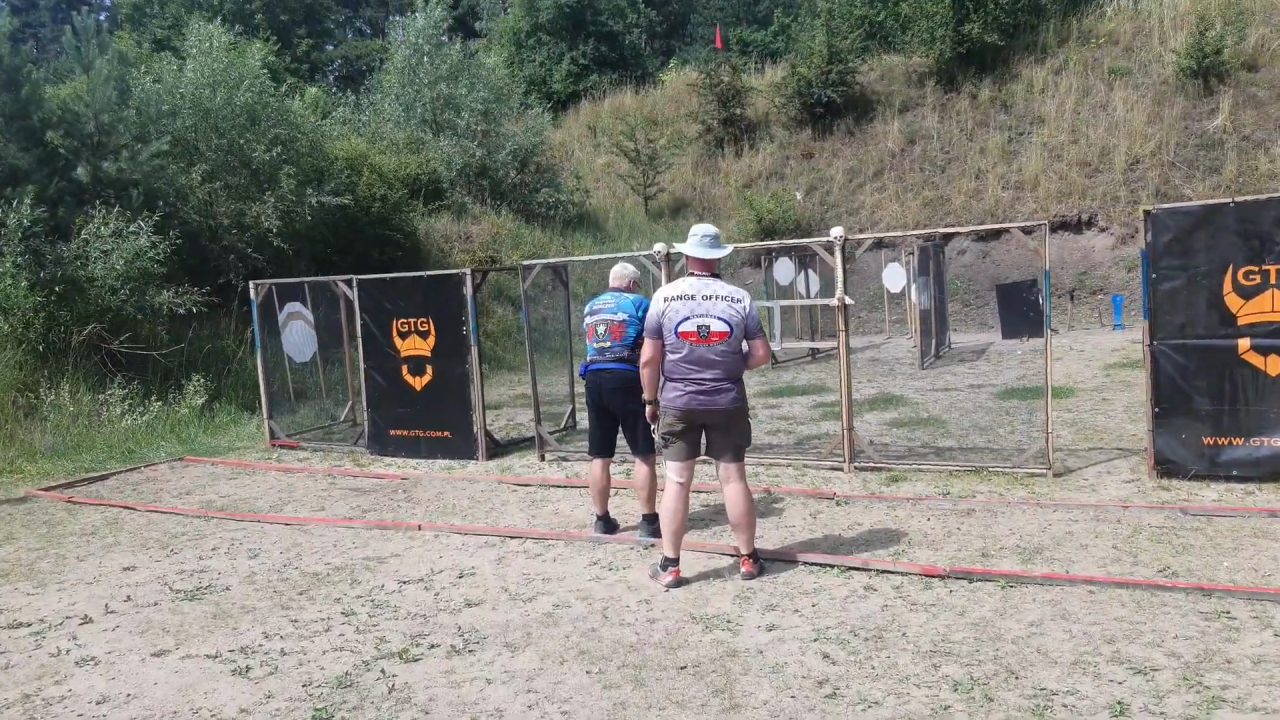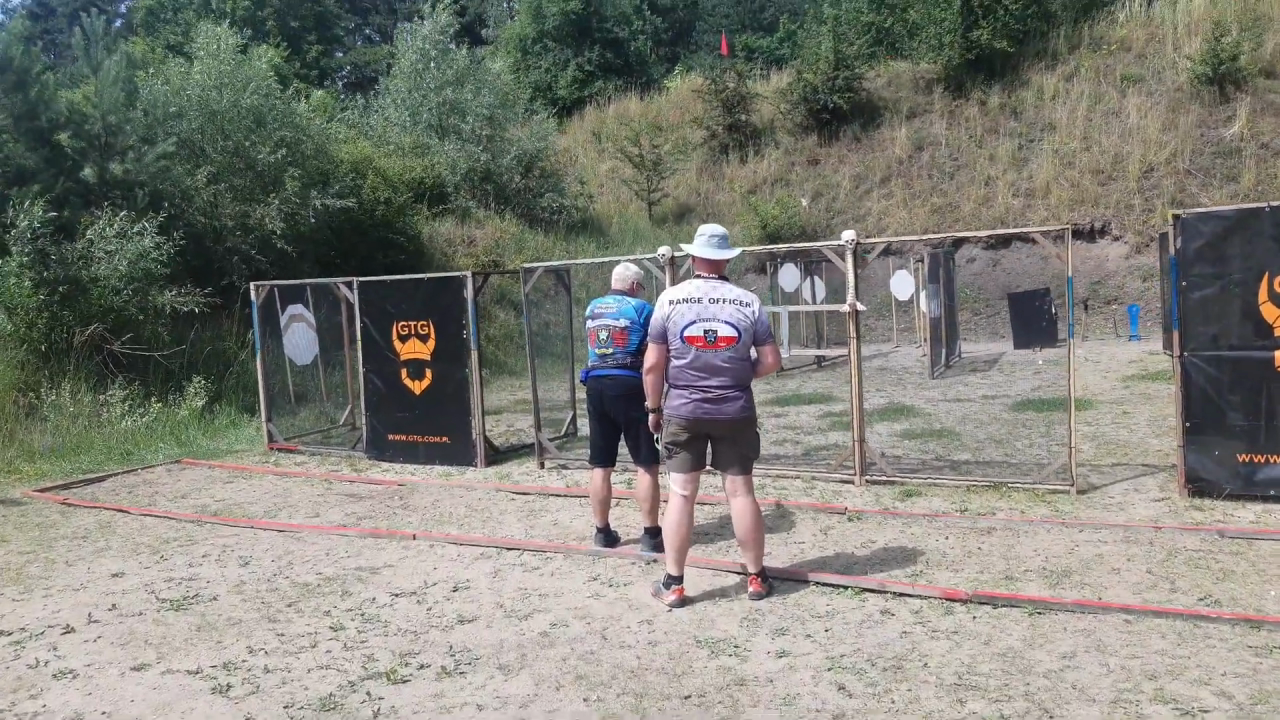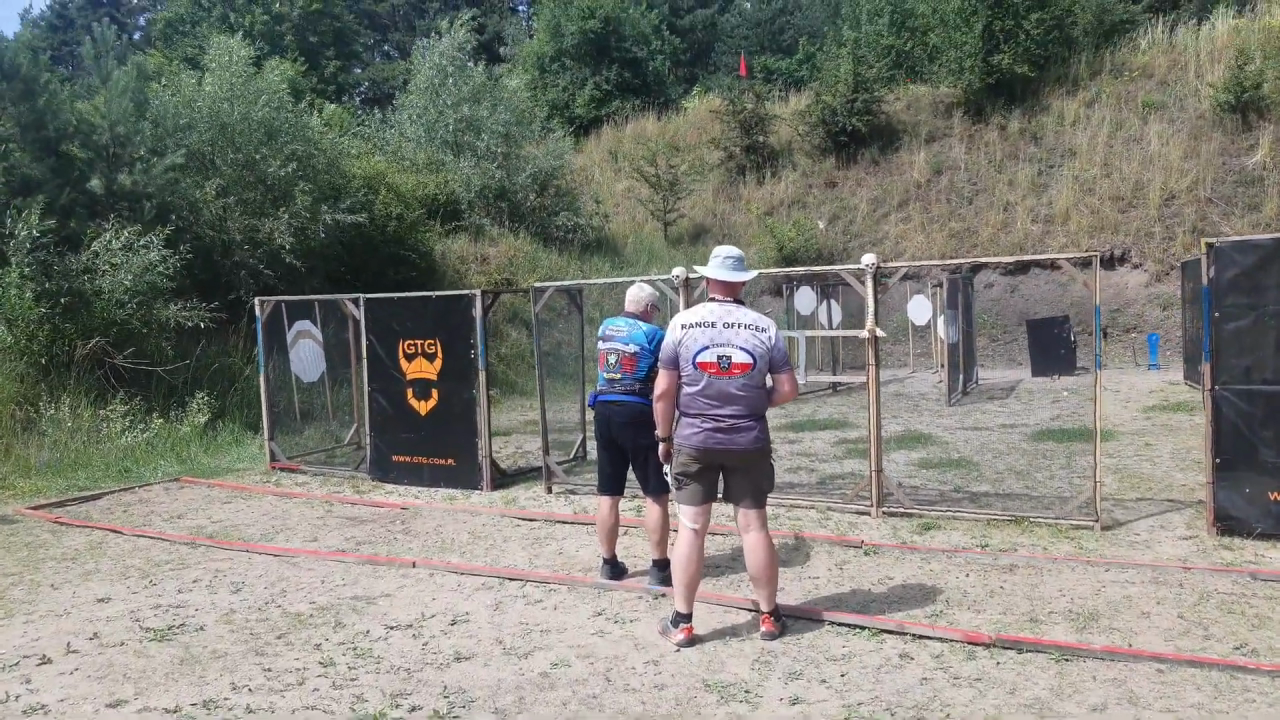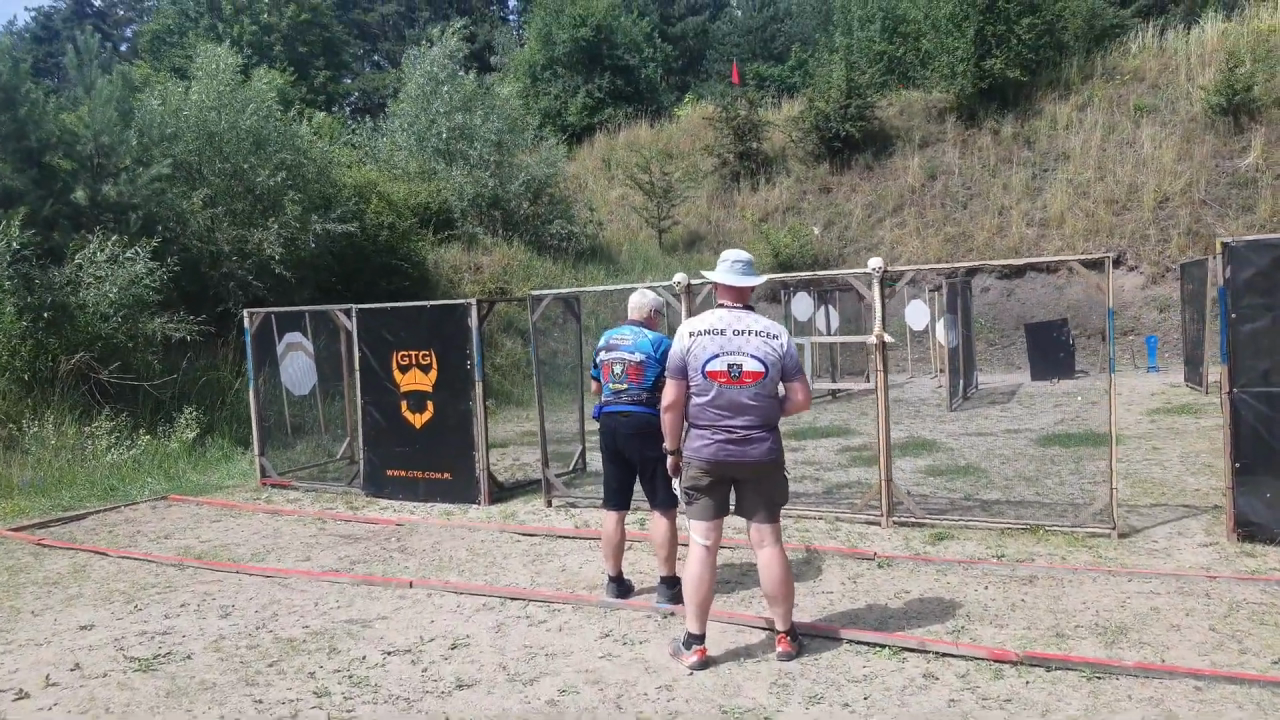
dt=0.4s
person 1, frame 1
left shoulder: (665, 296)
right shoulder: (739, 298)
left elbow: (648, 359)
right elbow: (761, 354)
left wrist: (650, 399)
left hip: (678, 402)
right hip: (728, 402)
left knee: (677, 481)
right knee: (734, 478)
left ankle: (670, 566)
right ankle: (748, 558)
person 1, frame 2
left shoulder: (670, 298)
right shoulder: (749, 302)
left elbow: (652, 364)
right elbow: (771, 361)
left wrist: (654, 408)
left hip: (682, 410)
right hip: (735, 411)
left knee: (680, 494)
right knee: (741, 491)
left ankle: (673, 584)
right ankle: (756, 578)
person 1, frame 3
left shoulder: (682, 322)
right shoulder: (765, 327)
left elbow: (663, 391)
right elbow: (787, 390)
left wrist: (664, 437)
left hip: (694, 440)
right hip: (748, 441)
left knee: (690, 528)
right knee: (754, 526)
left ankle: (681, 622)
right ankle: (769, 616)
person 1, frame 4
left shoulder: (690, 330)
right shoulder: (776, 334)
left elbow: (671, 402)
right elbow: (801, 398)
left wrist: (672, 449)
left hip: (704, 453)
right hip: (761, 453)
left knee: (702, 544)
right knee: (768, 541)
person 2, frame 1
left shoulder: (590, 307)
right shoulder: (638, 303)
left hip: (594, 380)
right hip: (626, 380)
left knee: (599, 457)
right knee: (644, 455)
left ankle: (602, 520)
right ankle: (648, 521)
person 2, frame 2
left shoulder: (592, 308)
right shoulder: (641, 308)
left hip: (596, 387)
right hip: (629, 387)
left knee: (600, 466)
right knee: (647, 465)
left ankle: (603, 532)
right ankle: (651, 535)
person 2, frame 3
left shoulder: (605, 328)
right shoulder: (652, 334)
left hip: (604, 412)
right hip: (638, 414)
left knee: (608, 494)
right knee: (656, 495)
left ankle: (609, 564)
right ankle: (659, 567)
person 2, frame 4
left shoulder: (604, 340)
right shoulder: (658, 342)
left elbow: (595, 387)
left hip: (610, 425)
right hip: (645, 425)
left knee: (614, 509)
right knee: (664, 508)
